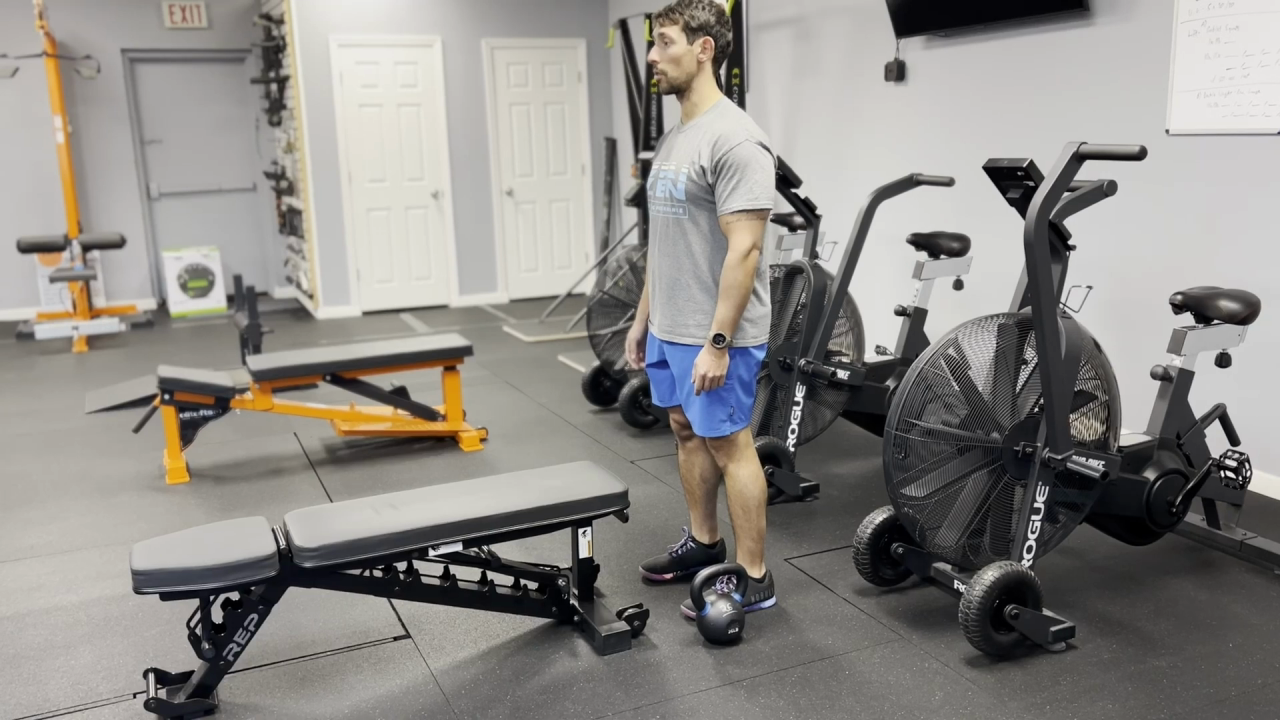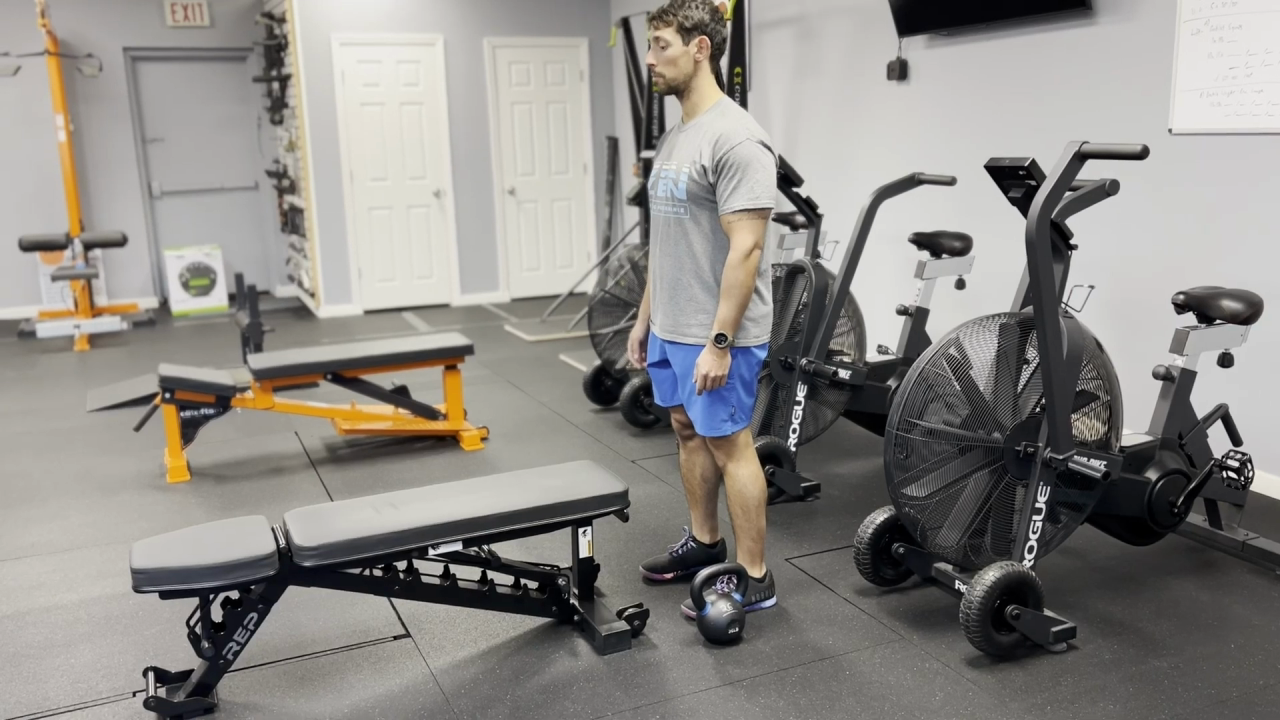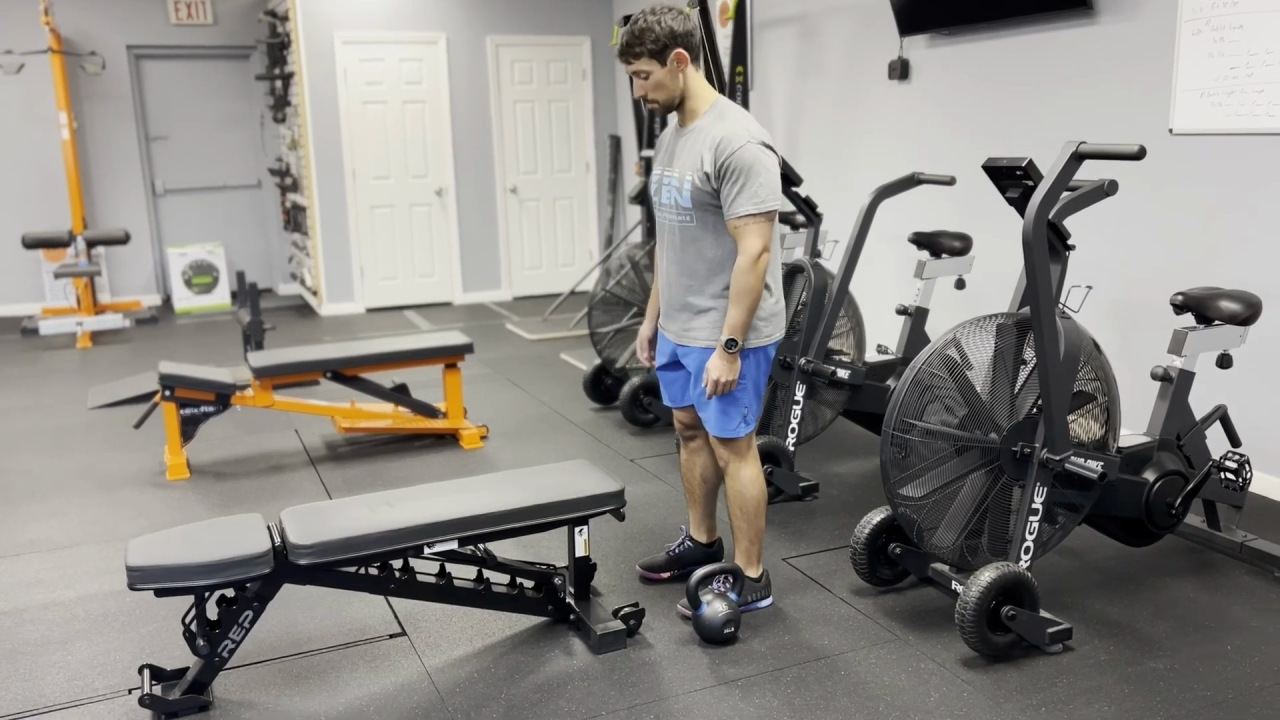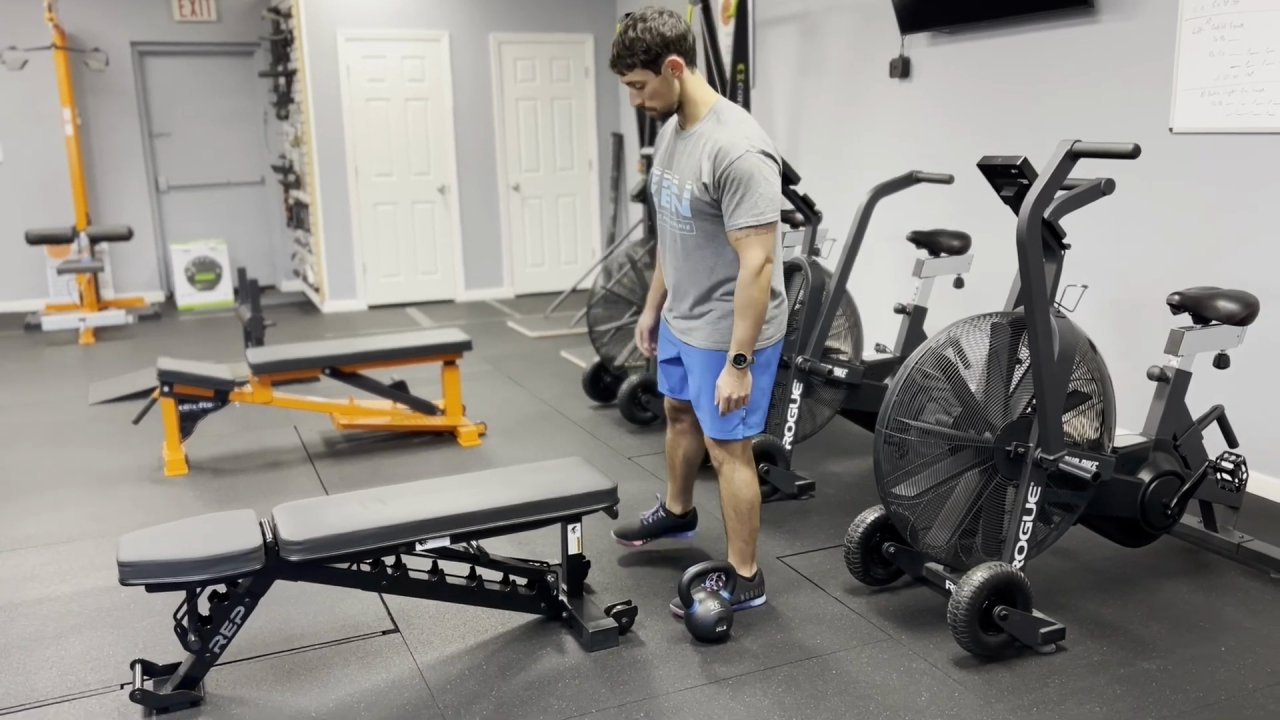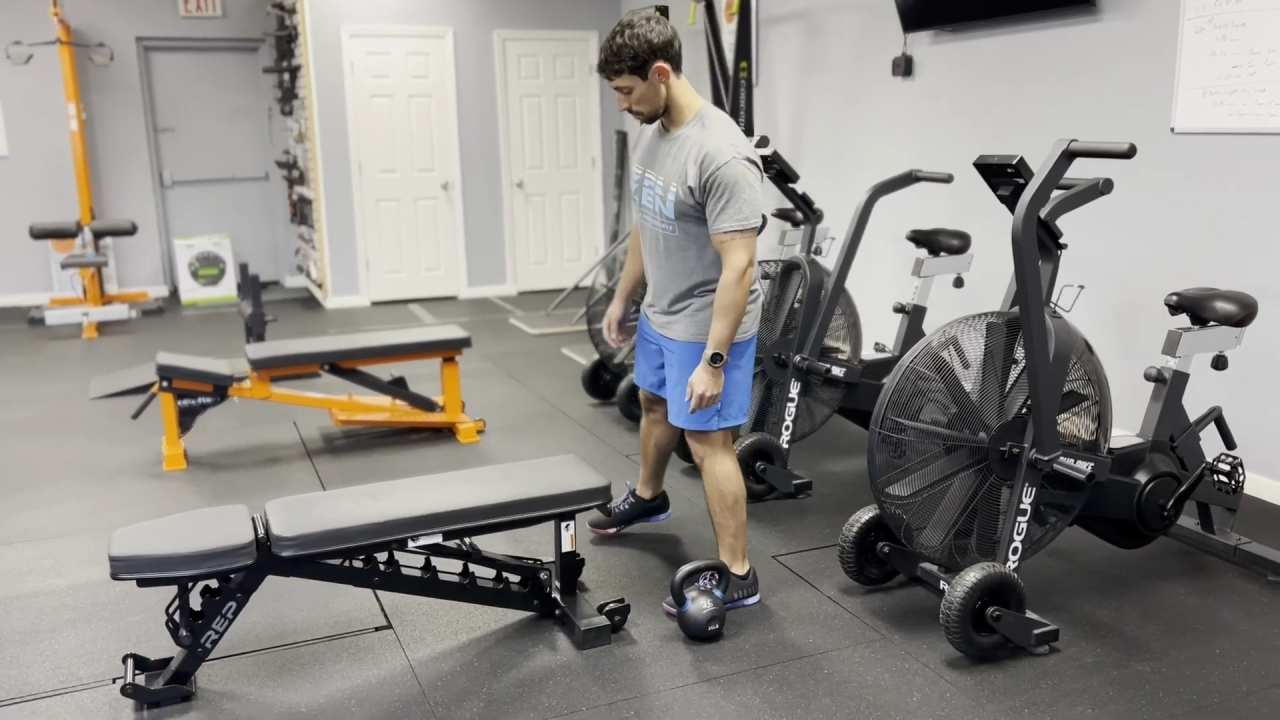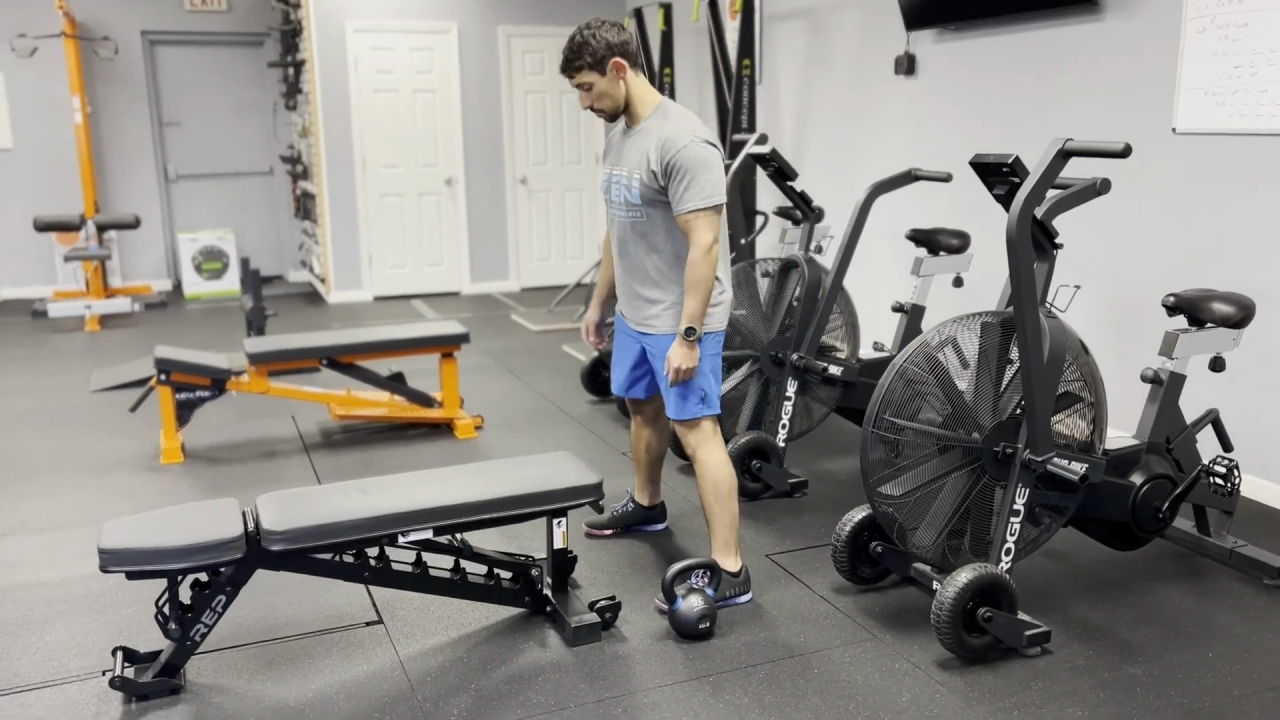
dt=0.4s
person 1, frame 1
left shoulder: (735, 140)
right shoulder: (675, 137)
left elbow: (744, 249)
left wrist: (718, 342)
right wrist: (644, 316)
left hip: (712, 335)
right hip: (671, 327)
left knee: (728, 446)
right knee: (688, 433)
left ankle: (753, 578)
right ankle: (703, 542)
person 1, frame 2
left shoulder: (735, 139)
right shoulder: (675, 136)
left elbow: (745, 248)
left wrist: (719, 341)
right wrist: (646, 316)
left hip: (713, 334)
right hip: (671, 327)
left knee: (726, 445)
right knee: (688, 433)
left ankle: (753, 578)
right ankle: (703, 541)
person 1, frame 3
left shoulder: (738, 142)
right shoulder: (672, 137)
left elbow: (754, 251)
left wrist: (729, 346)
right wrist: (653, 316)
left hip: (725, 334)
right hip: (680, 326)
left knee: (730, 446)
right knee: (691, 431)
left ankle: (750, 579)
right ankle: (701, 541)
person 1, frame 4
left shoulder: (737, 150)
right shoulder: (672, 131)
left elbow: (757, 263)
left wrist: (739, 362)
right wrist: (653, 306)
left hip: (726, 330)
right hip: (683, 320)
left knee: (725, 447)
right knee: (679, 413)
left ankle: (743, 578)
right ankle: (676, 511)
person 1, frame 5
left shoulder: (721, 154)
right shoulder: (651, 131)
left elbow: (738, 266)
left wrist: (713, 360)
right wrist: (621, 297)
left hip: (705, 323)
right hip: (660, 313)
left knee: (708, 442)
right knee: (654, 404)
left ankle: (737, 575)
right ankle: (648, 495)
person 1, frame 6
left shoulder: (682, 140)
right shoulder: (618, 134)
left elbow: (704, 244)
left wrist: (688, 335)
right wrist: (598, 301)
left hip: (680, 317)
right hip: (636, 311)
left knee: (697, 431)
right knee: (643, 409)
left ankle: (728, 570)
right ankle: (646, 504)
